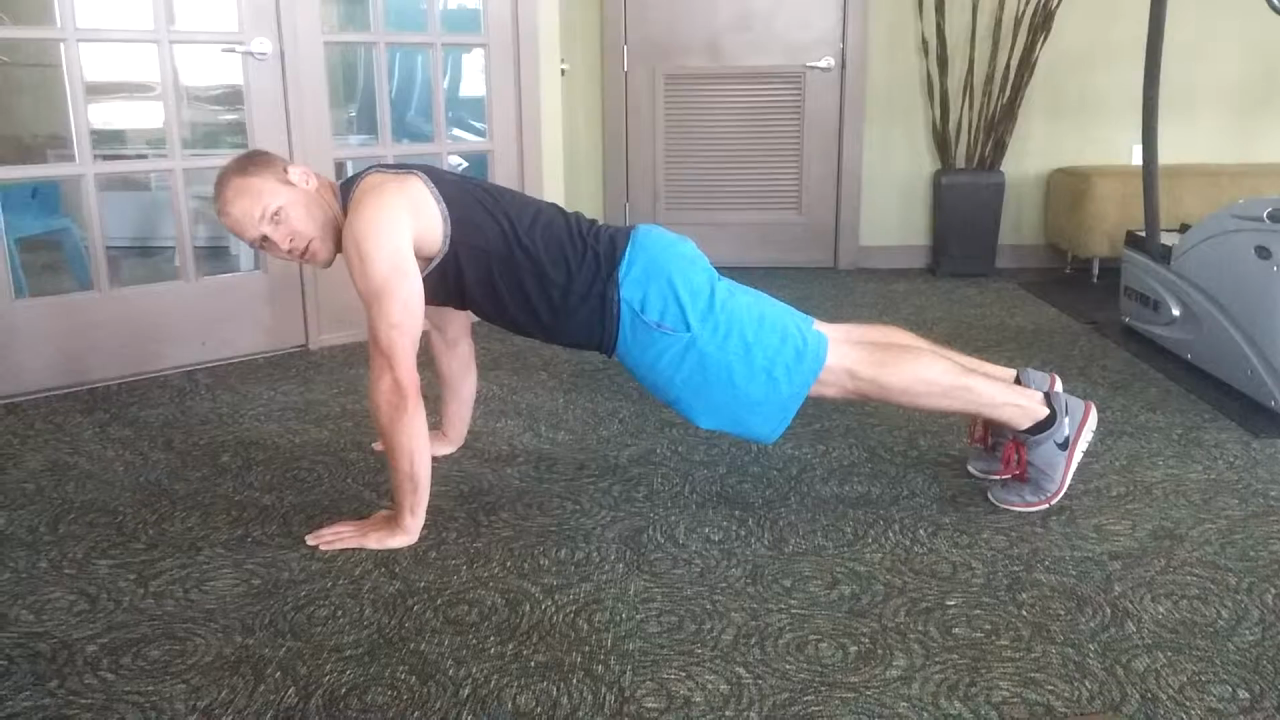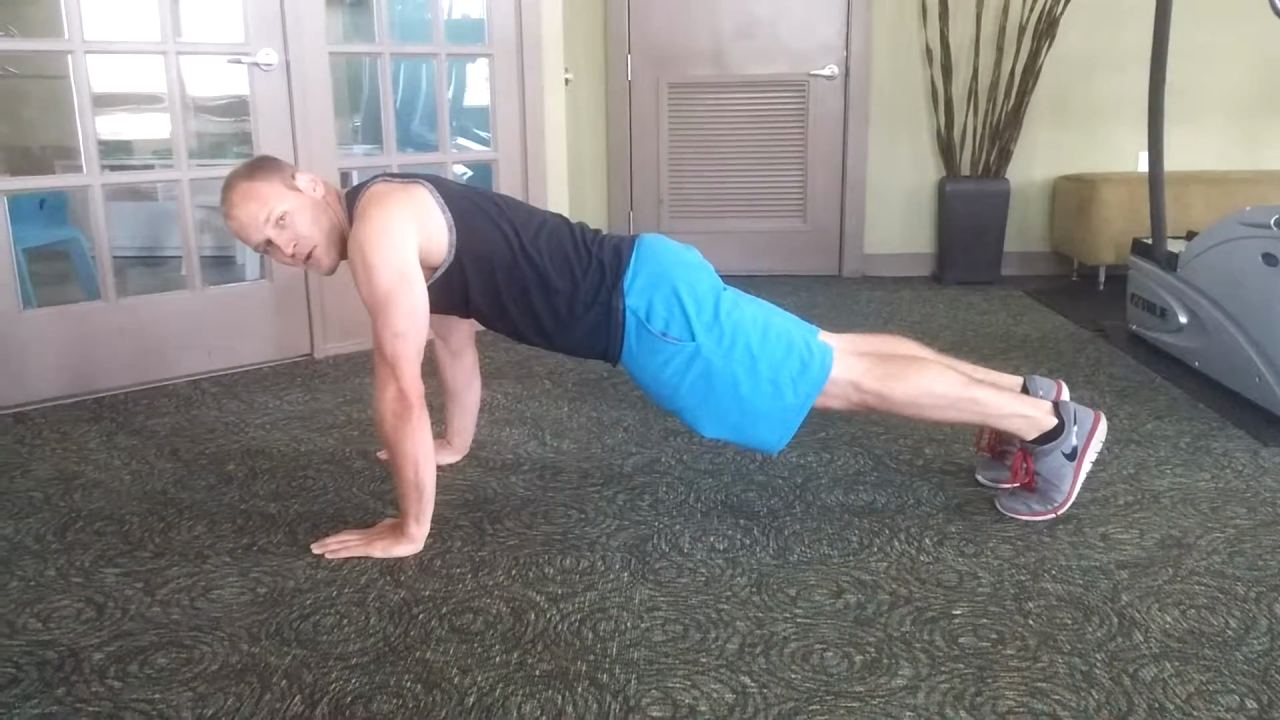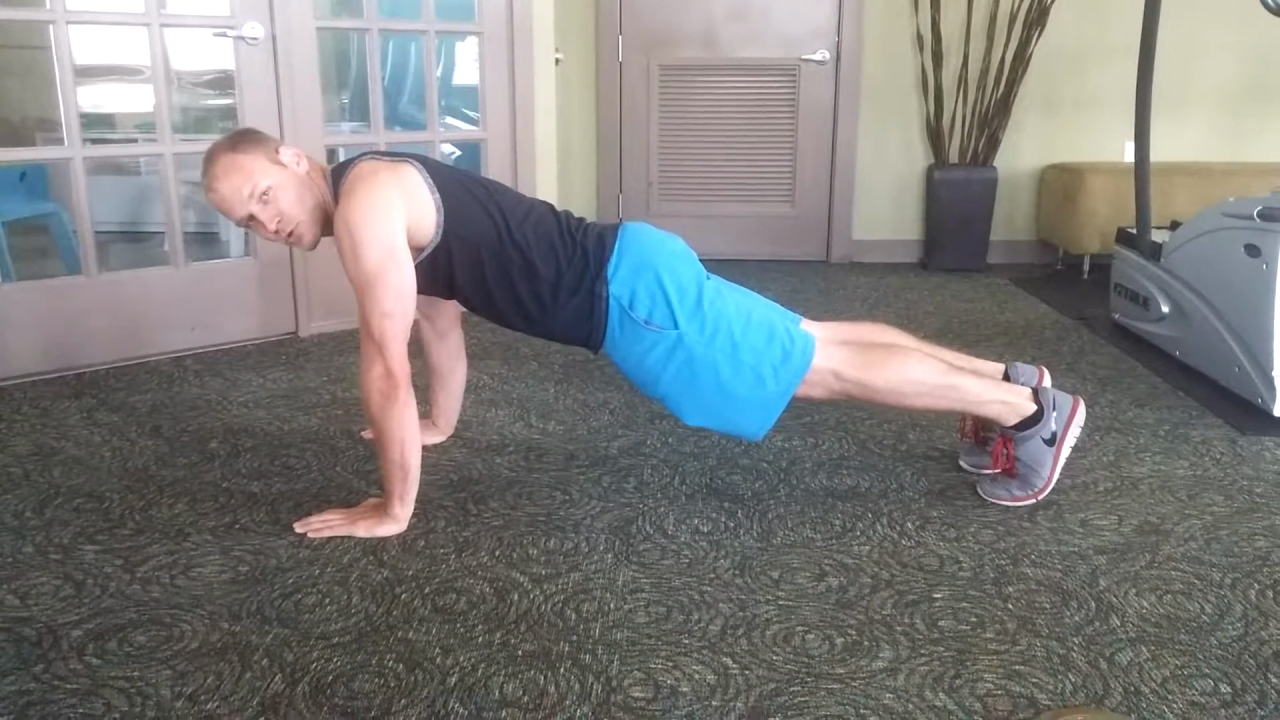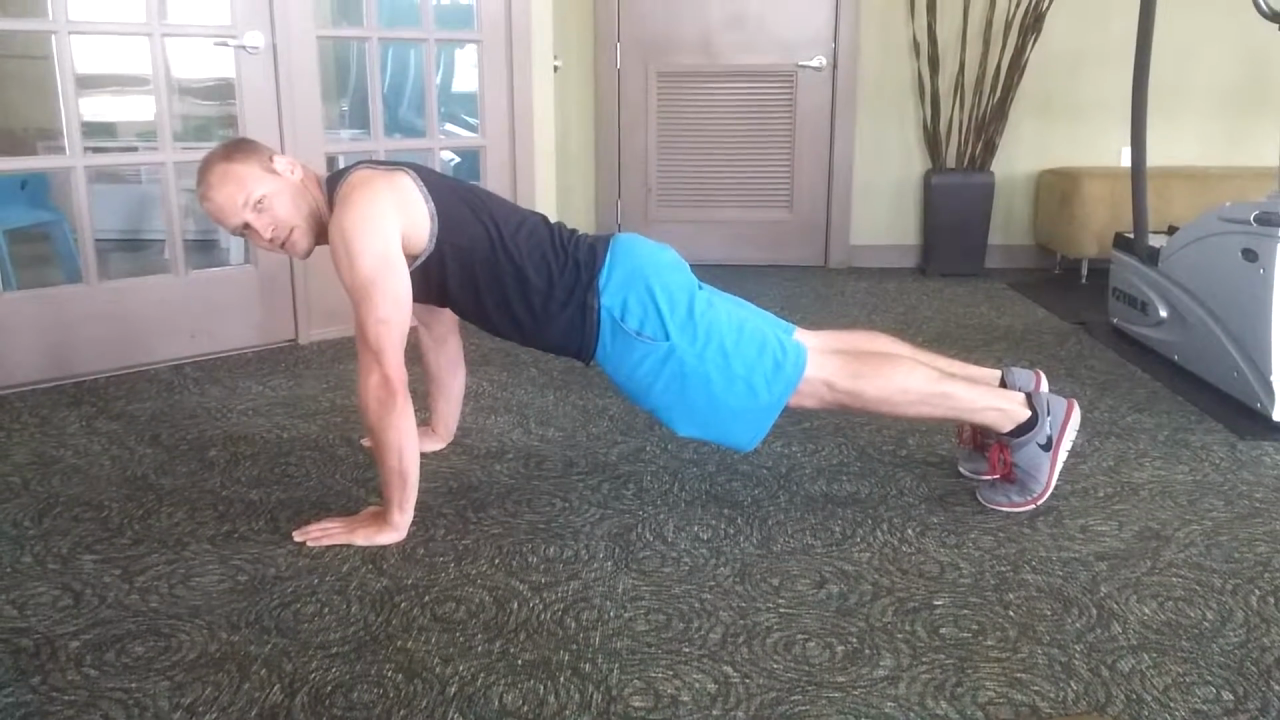
dt=1s
person 1, frame 1
left shoulder: (373, 215)
right shoulder: (400, 217)
left elbow: (393, 378)
right elbow: (449, 329)
left wrist: (405, 517)
right wrist: (447, 434)
left hip: (640, 297)
right hip: (633, 279)
left knee: (832, 369)
right knee: (824, 352)
left ankle: (1041, 414)
right ankle: (1015, 384)
person 1, frame 2
left shoulder: (377, 225)
right shoulder: (400, 224)
left elbow: (398, 387)
right elbow: (453, 336)
left wrist: (410, 527)
right wrist: (454, 443)
left hip: (645, 306)
right hip: (639, 288)
left knee: (841, 380)
right knee: (829, 359)
left ankle: (1049, 423)
right ankle: (1024, 394)
person 1, frame 3
left shoulder: (364, 201)
right shoulder: (385, 199)
left elbow: (385, 366)
right elbow: (440, 314)
left wrist: (395, 508)
right wrist: (439, 423)
left hip: (628, 292)
right hip: (620, 277)
left knee: (822, 368)
right knee: (810, 345)
left ankle: (1029, 412)
right ankle: (1007, 378)
person 1, frame 4
left shoulder: (359, 210)
right shoulder: (380, 205)
left elbow: (382, 375)
right elbow: (439, 319)
left wrist: (393, 515)
right wrist: (438, 429)
left hip: (622, 304)
right hip: (615, 286)
left knee: (814, 376)
right knee: (802, 354)
left ankle: (1021, 412)
right ankle: (1001, 386)
